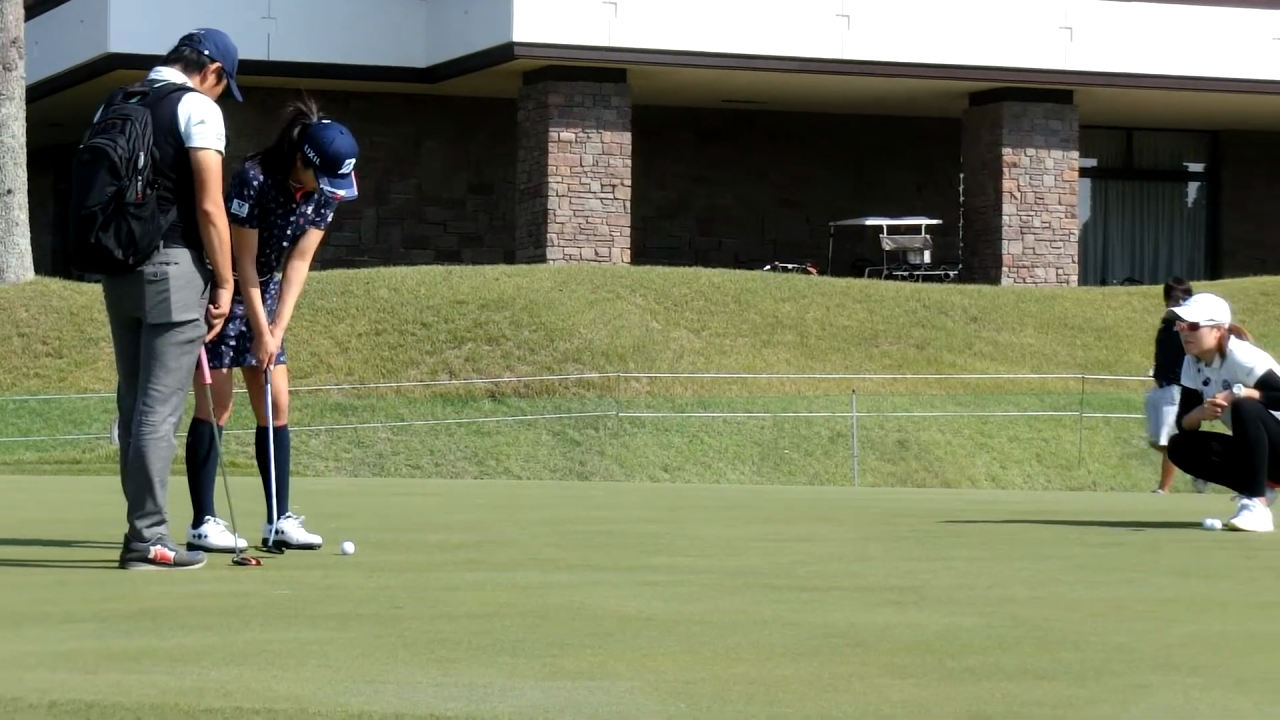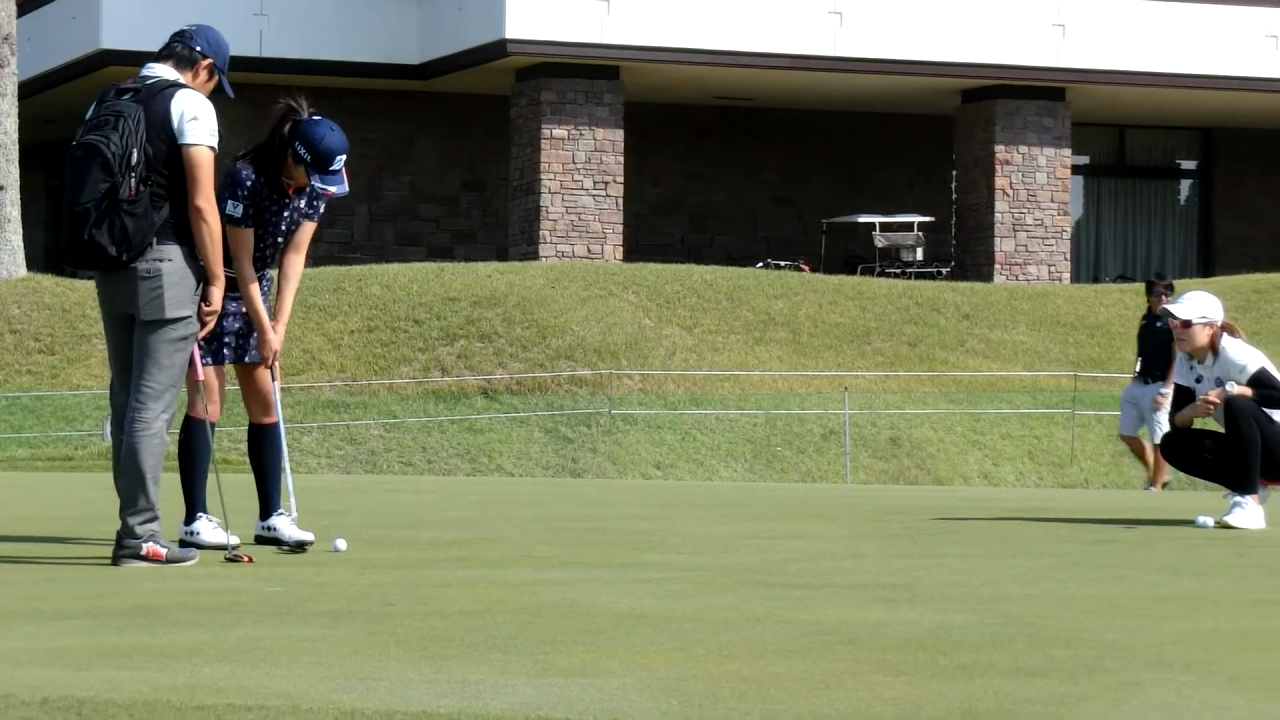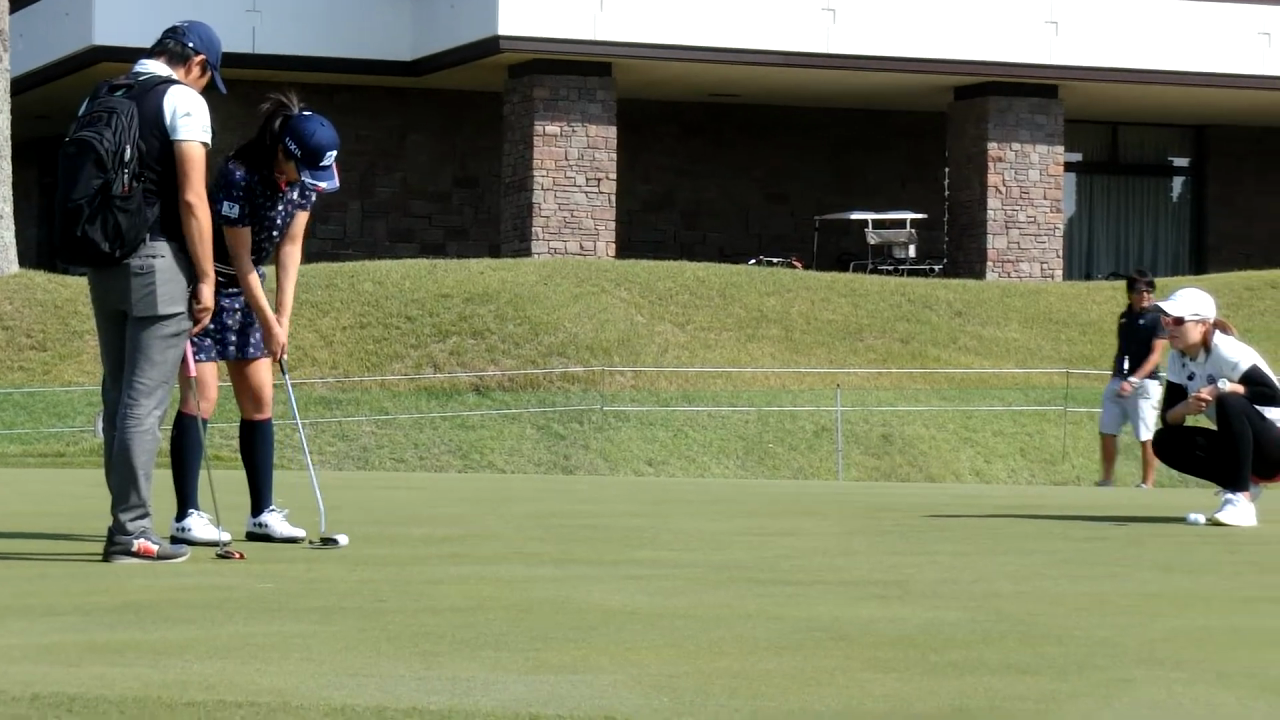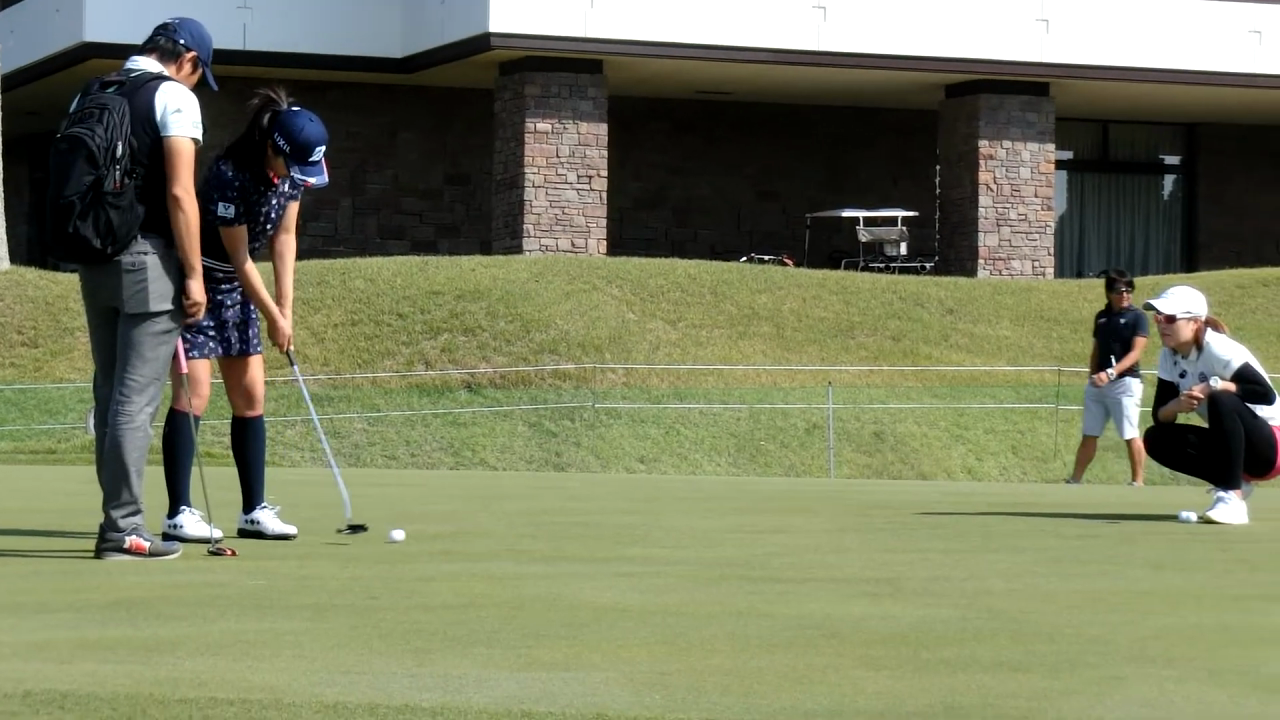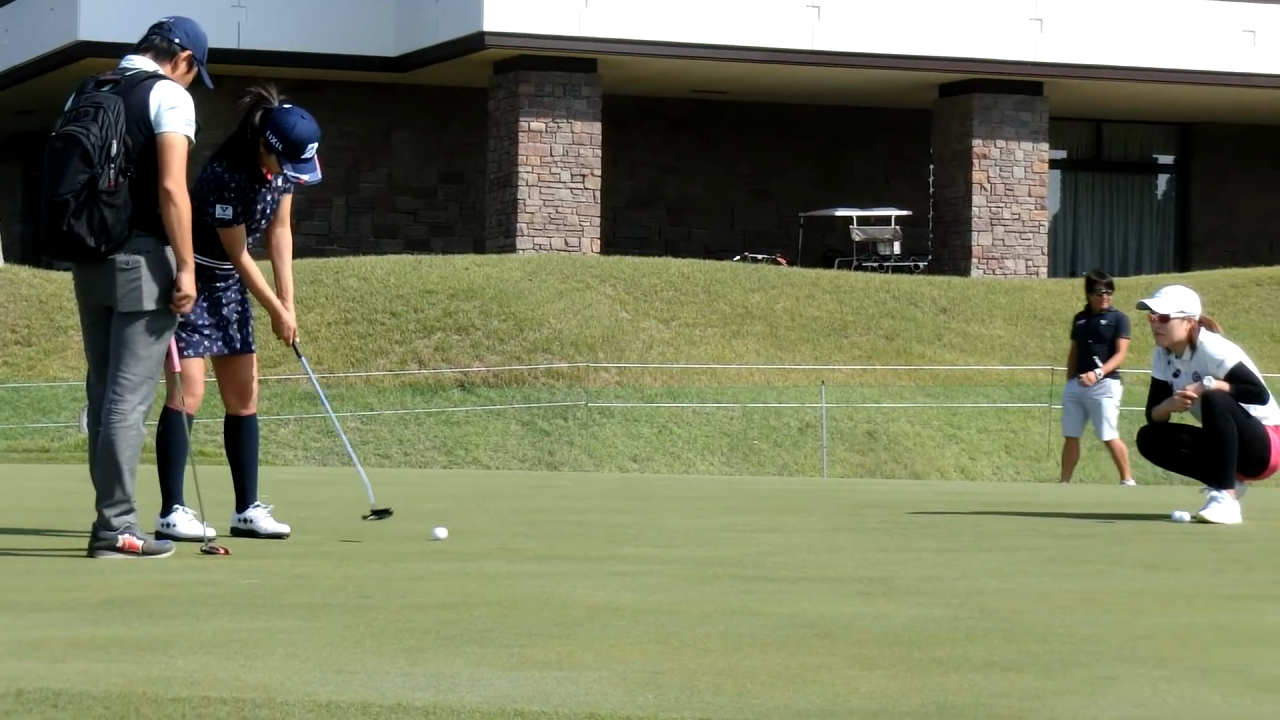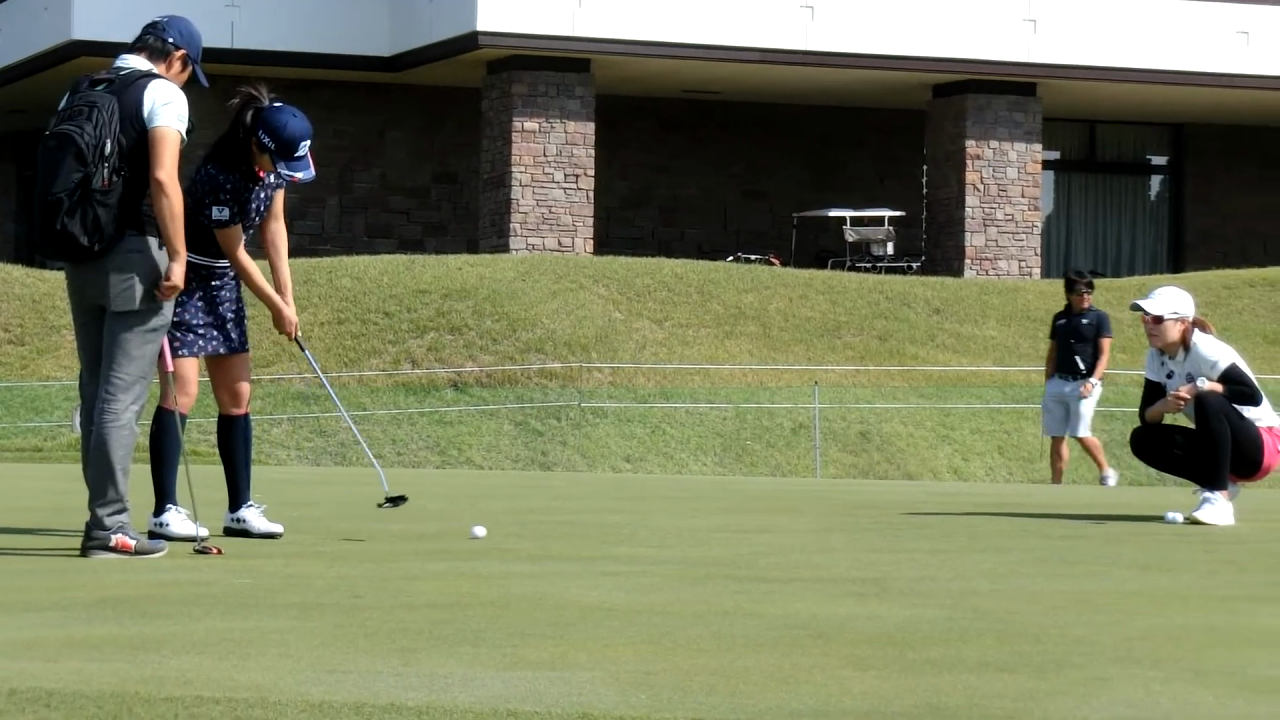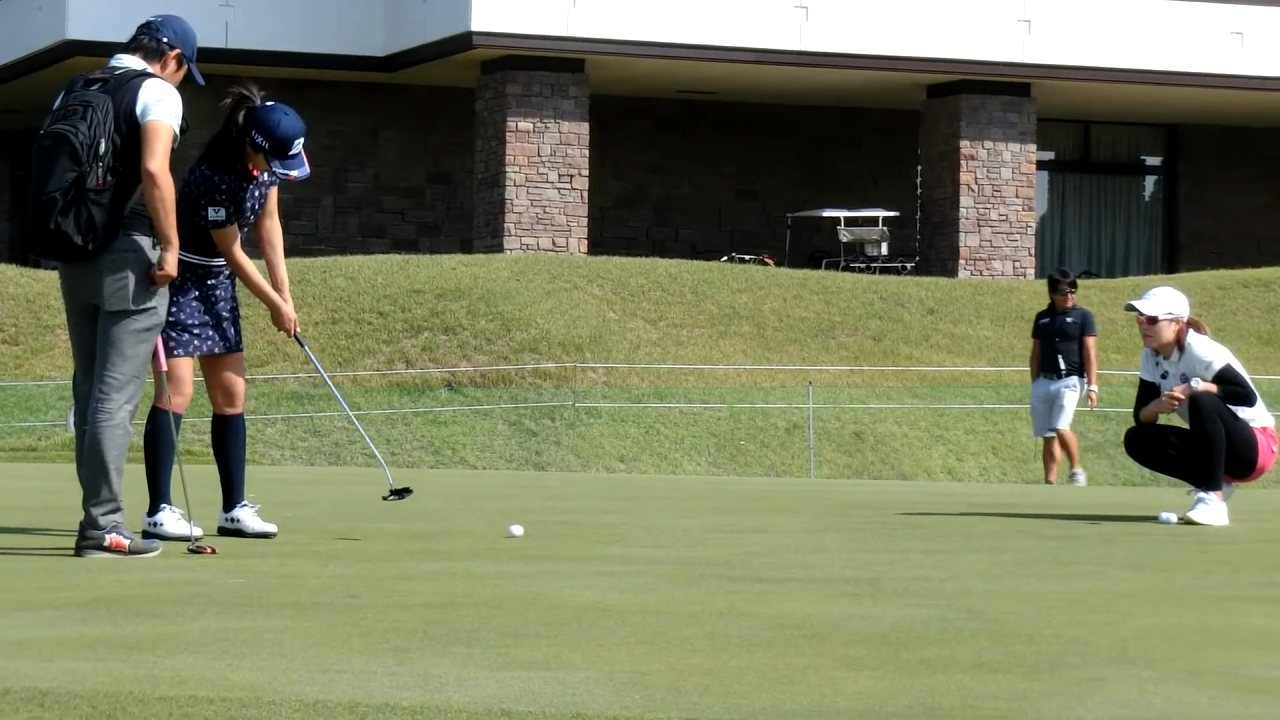
dt=0.1s
person 1, frame 1
right shoulder: (198, 107)
right elbow: (209, 207)
right wrist: (225, 284)
left hip: (119, 268)
right hip: (172, 266)
left knee: (134, 404)
right knee: (159, 408)
left ankle: (144, 527)
right ankle: (148, 539)
person 1, frame 2
right shoulder: (190, 103)
right elbow: (201, 203)
right wrist: (216, 280)
left hip: (112, 266)
right hip: (165, 263)
left knee: (126, 400)
right knee: (151, 405)
left ankle: (135, 524)
right ankle: (139, 535)
person 1, frame 3
right shoulder: (184, 99)
right elbow: (191, 198)
right wrist: (207, 279)
left hip: (105, 262)
right hip: (158, 260)
left knee: (119, 397)
right knee: (144, 401)
left ankle: (127, 521)
right ankle: (132, 532)
person 1, frame 4
right shoulder: (175, 96)
right elbow: (179, 193)
right wrist: (194, 273)
left hip: (96, 259)
right hip: (148, 257)
left knee: (110, 393)
right knee: (135, 398)
left ankle: (117, 517)
right ankle: (122, 528)
person 1, frame 5
right shoulder: (169, 94)
right elbow: (171, 185)
right wrist: (186, 268)
left hip: (88, 256)
right hip: (140, 257)
left knee: (103, 392)
right knee: (129, 397)
left ankle: (111, 517)
right ankle: (116, 527)
person 1, frame 6
left shoulder: (80, 92)
right shoulder: (163, 92)
right elbow: (163, 178)
right wrist: (177, 258)
left hip: (82, 256)
right hip: (133, 255)
left knee: (96, 392)
right knee: (122, 396)
left ankle: (103, 515)
right ankle: (109, 526)
person 1, frame 7
right shoulder: (157, 91)
right elbow: (154, 169)
right wrist: (170, 248)
left hip: (75, 256)
right hip: (127, 255)
left knee: (90, 392)
right knee: (115, 396)
left ankle: (99, 515)
right ankle: (103, 527)
person 2, frame 1
left shoulder: (324, 193)
right shoulder: (253, 178)
left elbow: (298, 262)
right elbow: (244, 261)
left wrist: (278, 329)
right wrist: (263, 330)
left hip: (263, 291)
left knee: (276, 406)
right knee: (216, 403)
left ankle: (279, 519)
right ankle: (203, 522)
person 2, frame 2
left shoulder: (315, 187)
right shoulder: (246, 177)
left elbow: (295, 254)
right elbow: (242, 260)
left wrist: (279, 325)
right wrist: (264, 328)
left hip: (254, 289)
left knee: (267, 404)
right knee: (209, 400)
left ankle: (271, 516)
right ankle: (195, 518)
person 2, frame 3
left shoulder: (303, 180)
right shoulder: (238, 175)
left elbow: (290, 246)
right elbow: (240, 259)
left wrist: (282, 318)
right wrist: (269, 321)
left hip: (245, 289)
left knee: (259, 400)
right knee: (201, 397)
left ankle: (263, 513)
right ankle: (186, 516)
person 2, frame 4
left shoulder: (293, 173)
right shoulder: (230, 174)
left elbow: (285, 236)
right elbow: (240, 256)
left wrist: (287, 307)
right wrist: (273, 315)
left hip: (238, 285)
right hip: (196, 281)
left knee: (251, 397)
right knee: (194, 394)
left ankle: (255, 509)
right ankle: (179, 513)
person 2, frame 5
left shoulder: (282, 167)
right shoulder: (224, 175)
left elbow: (279, 231)
right elbow: (239, 254)
left wrist: (288, 300)
right wrist: (276, 311)
left hip: (230, 284)
right hip: (191, 280)
left knee: (244, 396)
right knee: (188, 393)
left ankle: (247, 509)
right ankle: (172, 512)
person 2, frame 6
left shoulder: (274, 165)
right shoulder: (219, 175)
left elbow: (274, 225)
right elbow: (237, 253)
left wrist: (287, 295)
right wrist: (276, 307)
left hip: (224, 282)
right hip: (185, 279)
left knee: (237, 395)
right knee: (182, 392)
left ankle: (240, 508)
right ankle: (165, 511)
person 2, frame 7
left shoulder: (268, 162)
right shoulder: (214, 176)
left elbow: (269, 222)
right elbow: (234, 252)
left wrist: (285, 291)
right wrist: (274, 305)
left hip: (218, 281)
right hip: (181, 279)
left knee: (231, 395)
right knee: (177, 392)
left ankle: (235, 509)
right ankle: (159, 511)
person 3, frame 1
left shoulder: (1242, 357)
right shoulder: (1191, 364)
right elbow: (1183, 424)
left wrist: (1237, 392)
right wrist: (1199, 413)
right hip: (1255, 453)
left knee: (1245, 408)
right knee: (1180, 446)
left ankle: (1256, 505)
right ankle: (1258, 491)
person 3, frame 2
left shoulder: (1234, 354)
right shoulder: (1184, 361)
right elbow: (1176, 422)
left wrist: (1229, 390)
right wrist: (1192, 410)
right hip: (1250, 450)
left knee: (1237, 404)
right knee: (1173, 444)
left ankle: (1249, 503)
right ankle: (1251, 488)
person 3, frame 3
left shoulder: (1227, 351)
right shoulder: (1177, 359)
right elbow: (1167, 419)
left wrist: (1221, 387)
right wrist: (1184, 407)
right hip: (1240, 449)
left knee: (1230, 403)
right knee: (1165, 441)
left ankle: (1241, 500)
right ankle: (1244, 485)
person 3, frame 4
left shoulder: (1219, 349)
right shoulder: (1168, 356)
right elbow: (1159, 416)
left wrist: (1213, 385)
right wrist: (1176, 405)
right hip: (1234, 445)
left knee: (1222, 400)
right knee: (1156, 438)
left ankle: (1233, 498)
right ankle: (1234, 482)
person 3, frame 5
left shoulder: (1213, 349)
right shoulder: (1162, 356)
left elbow: (1260, 394)
right elbow: (1153, 416)
left wrist: (1207, 384)
right wrist: (1169, 404)
right hip: (1227, 446)
left knee: (1215, 400)
right knee: (1149, 438)
left ankle: (1226, 498)
right ankle: (1229, 483)
person 3, frame 6
left shoulder: (1206, 350)
right shoulder: (1156, 357)
left elbow: (1254, 395)
right elbow: (1146, 417)
left wrist: (1200, 386)
right wrist: (1163, 406)
right hip: (1221, 446)
left knee: (1209, 401)
right knee: (1142, 439)
left ankle: (1220, 500)
right ankle: (1223, 484)
person 3, frame 7
left shoulder: (1200, 351)
right shoulder: (1150, 357)
left elbow: (1248, 396)
right elbow: (1140, 416)
left wrist: (1194, 386)
right wrist: (1157, 406)
right hip: (1215, 447)
left knee: (1202, 401)
right knee: (1137, 439)
left ankle: (1214, 500)
right ankle: (1215, 485)
person 4, frame 1
right shoulder: (1166, 322)
left hip: (1176, 390)
right hip: (1159, 389)
left knee: (1165, 442)
right knee: (1156, 440)
left ankle: (1163, 491)
person 4, frame 2
right shoulder: (1146, 318)
left elbow: (1178, 359)
left wrist: (1166, 391)
right wrist: (1134, 382)
left hip: (1159, 386)
right hip: (1139, 385)
left knee: (1159, 440)
right knee: (1127, 434)
left ankle: (1156, 488)
right ankle: (1155, 474)
person 4, frame 3
left shoulder: (1157, 318)
right shoulder: (1124, 317)
left elbow: (1156, 355)
left wrist: (1133, 381)
right wrist: (1115, 378)
left hip: (1145, 384)
right hip: (1119, 383)
left knee: (1145, 437)
right knee: (1107, 433)
left ankle: (1146, 485)
right ankle: (1106, 481)
person 4, frame 4
left shoulder: (1138, 317)
right shoulder: (1101, 317)
left elbow: (1136, 352)
left wrist: (1110, 372)
right wrist: (1091, 377)
left hip: (1125, 383)
right hip: (1098, 383)
left knee: (1130, 435)
right knee: (1089, 435)
left ankle: (1137, 484)
right ankle: (1075, 482)
person 4, frame 5
left shoulder: (1118, 319)
right shoulder: (1079, 319)
left elbow: (1120, 354)
left wrist: (1097, 373)
right wrist: (1069, 382)
left hip: (1104, 385)
right hip: (1076, 385)
left knee: (1108, 436)
right knee: (1071, 437)
left ankle: (1128, 481)
right ankle: (1064, 484)
person 4, frame 6
left shoulder: (1099, 317)
right shoulder: (1059, 319)
left elbow: (1104, 354)
left wrist: (1092, 381)
right wrist: (1048, 383)
left hip: (1084, 384)
right hip: (1058, 383)
left knee: (1081, 434)
right knee: (1057, 437)
left ankle: (1107, 472)
right ankle: (1056, 485)
person 4, frame 7
left shoulder: (1083, 316)
right shoulder: (1042, 317)
left elbow: (1090, 353)
left wrist: (1092, 387)
right wrist: (1034, 382)
left hip: (1069, 381)
right hip: (1043, 382)
left knee: (1061, 428)
right knee: (1048, 436)
left ankle: (1076, 469)
right ankle: (1050, 485)
